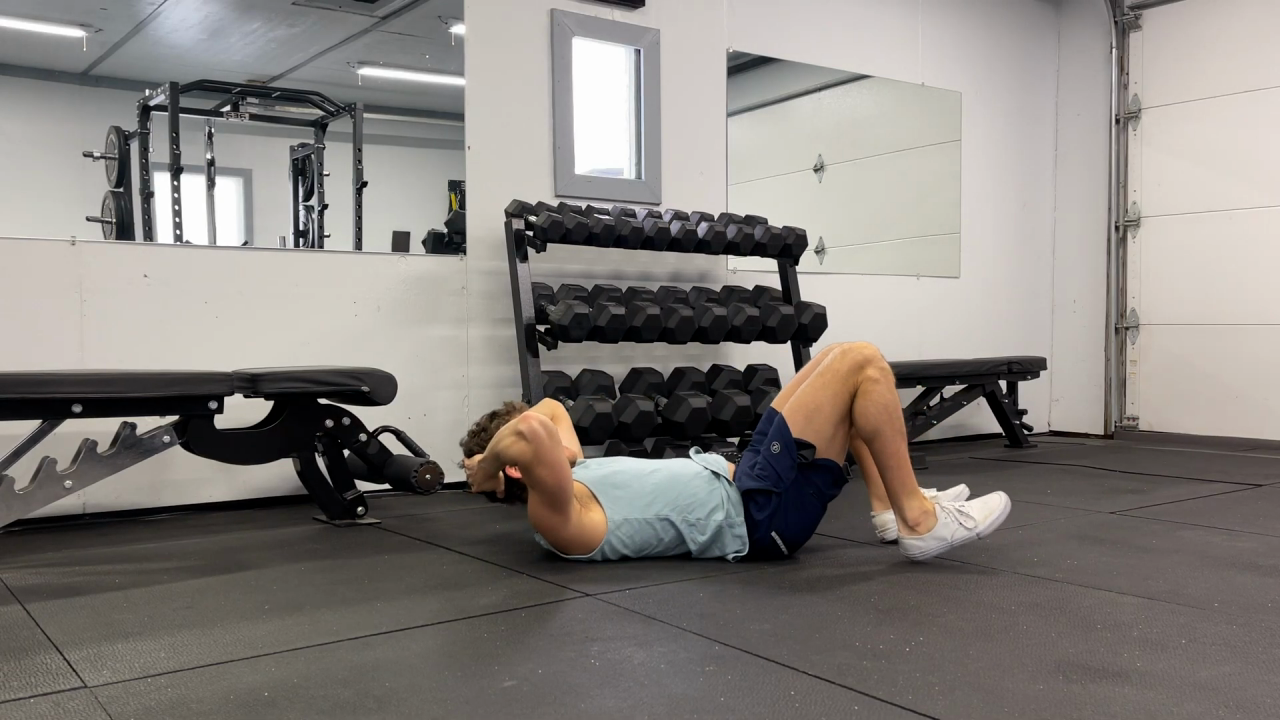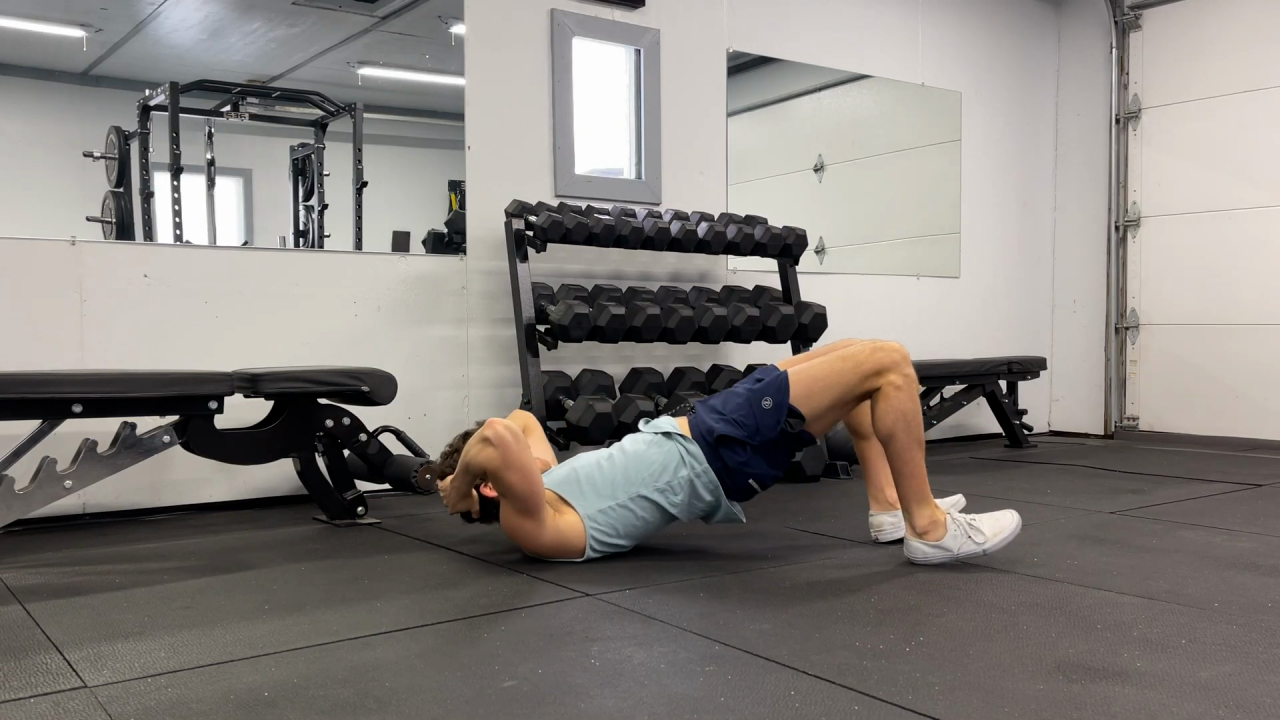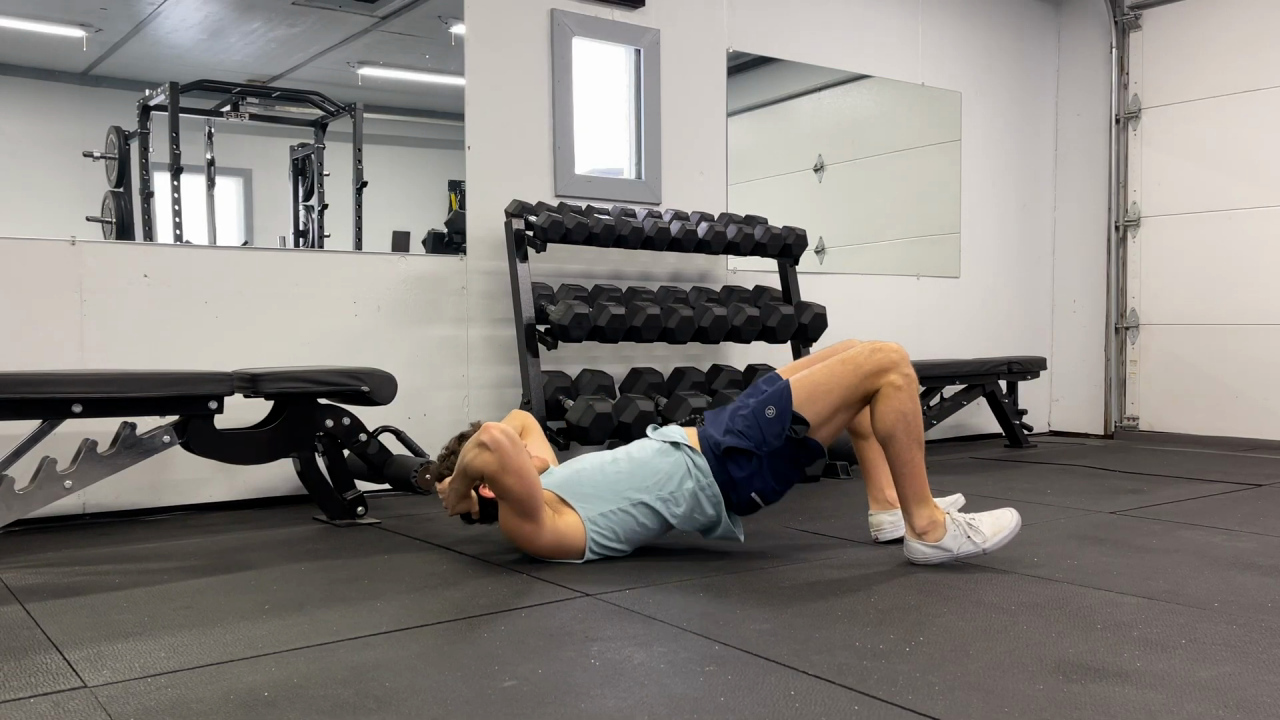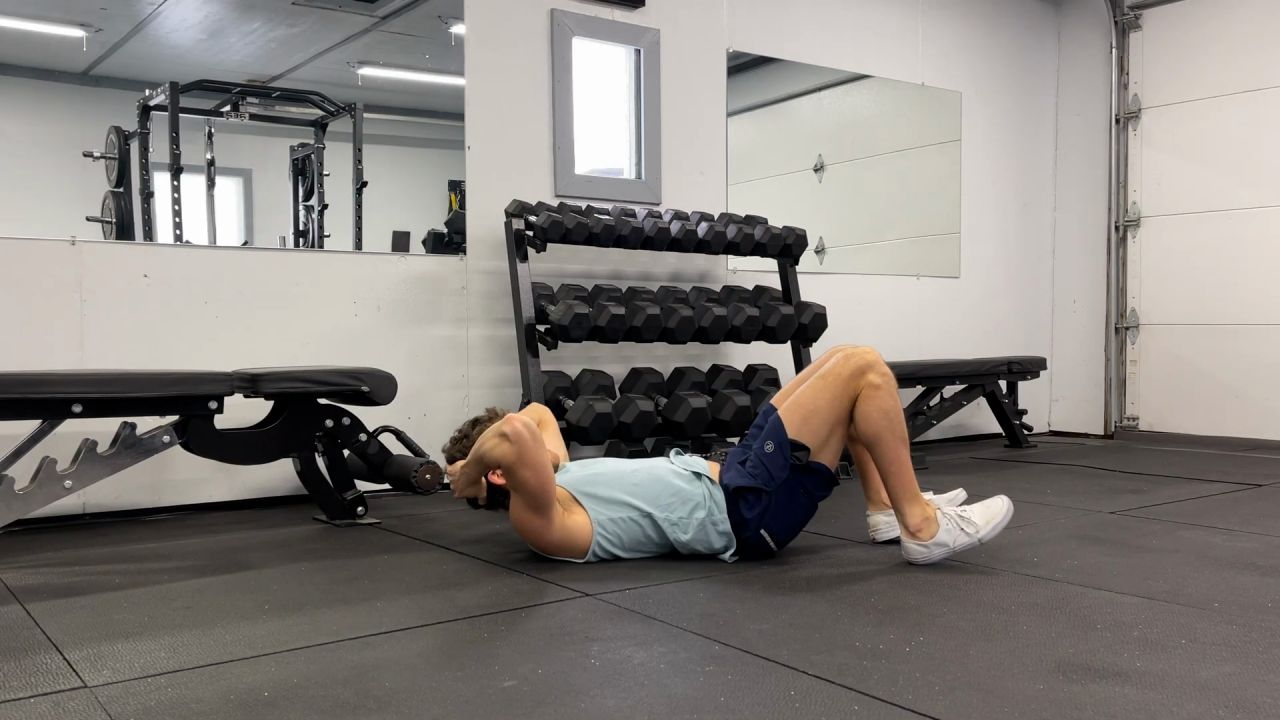
dt=0.5s
person 1, frame 1
left shoulder: (571, 485)
right shoulder: (558, 520)
left elbow: (549, 409)
right elbow: (532, 431)
left wrist: (530, 456)
right wrist: (482, 471)
left hip: (741, 483)
right hip: (760, 510)
left knee: (843, 361)
right knee: (863, 362)
left ankle: (891, 508)
right ankle: (920, 522)
person 1, frame 2
left shoulder: (547, 489)
right shoulder: (533, 527)
left elbow: (521, 418)
right elbow: (498, 436)
right wrist: (458, 488)
left hip: (710, 429)
right hip: (721, 450)
left knee: (857, 357)
right knee: (890, 363)
left ankle: (890, 509)
right ankle: (929, 529)
person 1, frame 3
left shoulder: (546, 489)
right shoulder: (533, 527)
left elbow: (521, 419)
right elbow: (493, 441)
left wrist: (457, 479)
right wrist: (456, 492)
left hip: (714, 444)
right hip: (730, 468)
left knee: (856, 355)
right knee: (890, 363)
left ankle: (891, 509)
right ankle: (929, 529)
person 1, frame 4
left shoulder: (555, 486)
right shoulder: (540, 521)
left elbow: (538, 412)
right elbow: (516, 432)
left wrist: (467, 458)
right wrist: (466, 474)
left hip: (728, 476)
right hip: (746, 506)
left knee: (844, 363)
right knee: (865, 368)
left ankle: (889, 511)
right ankle: (922, 526)
